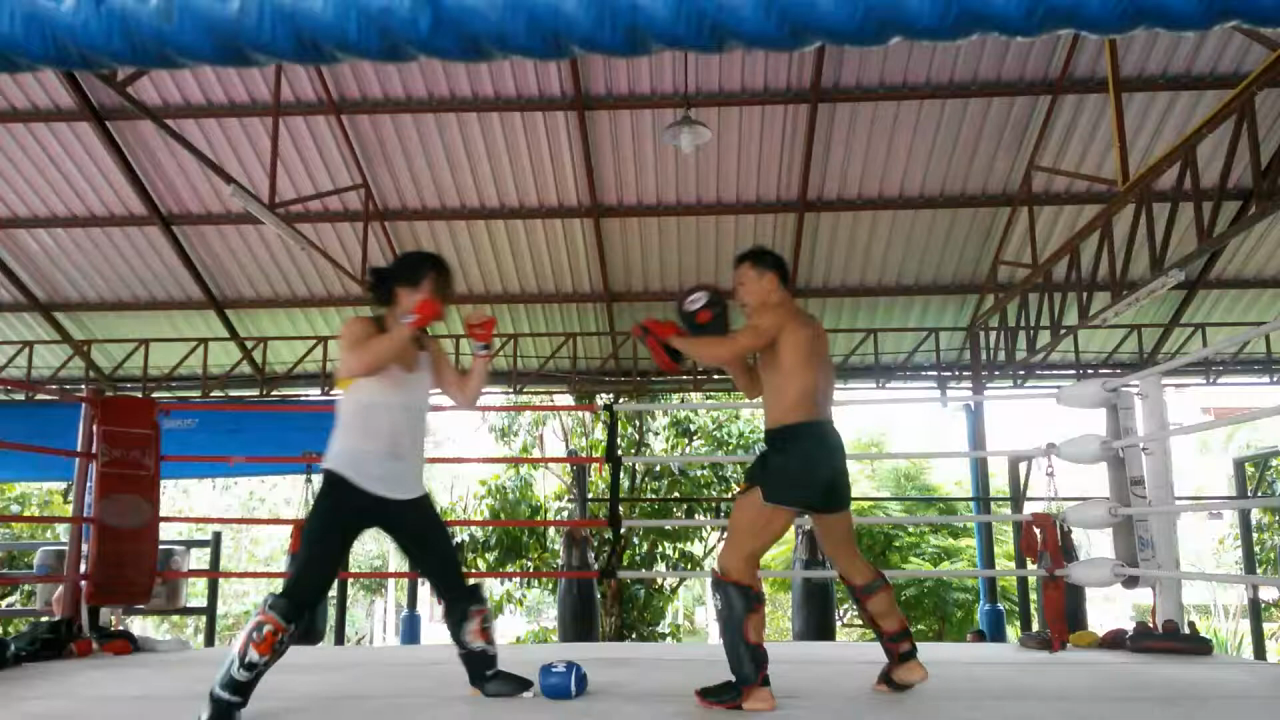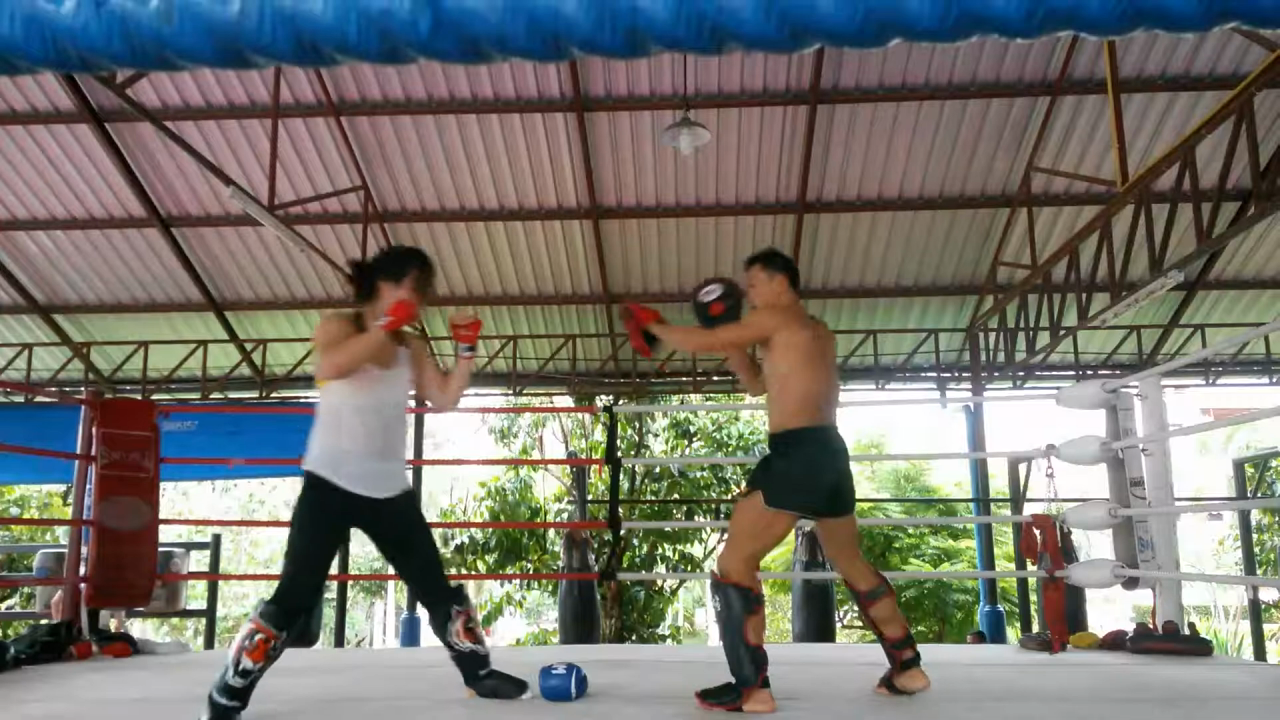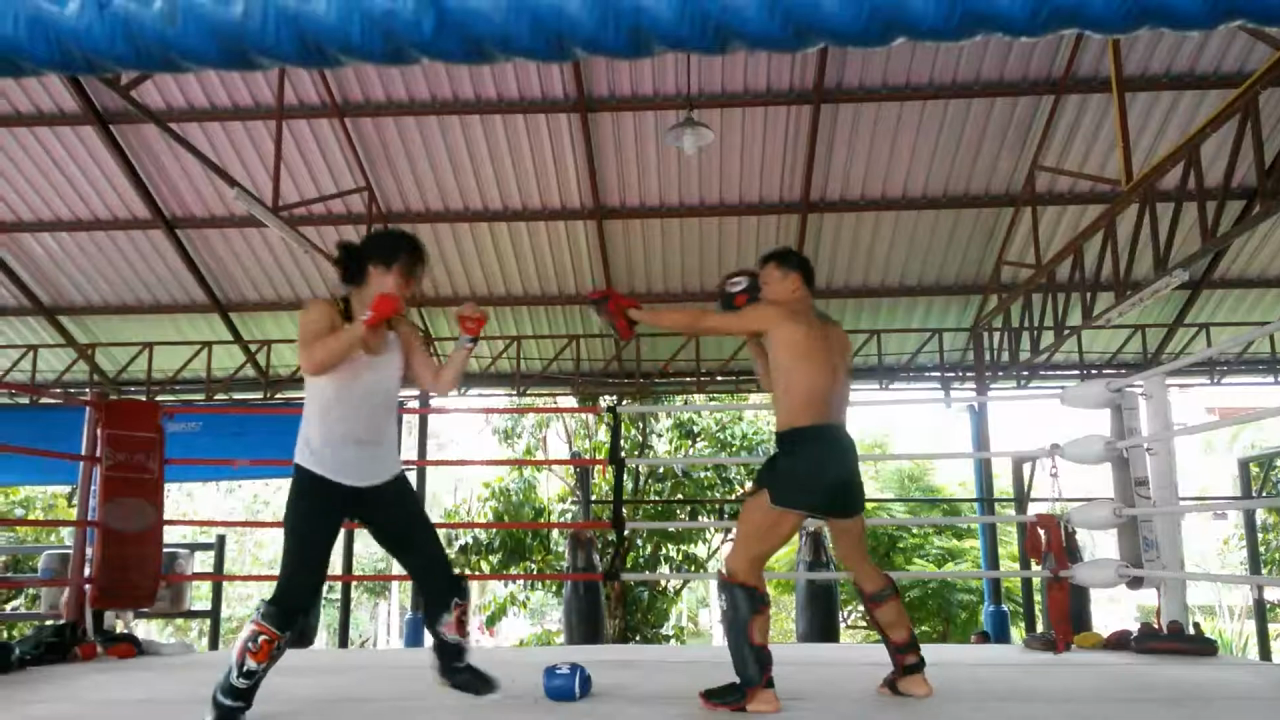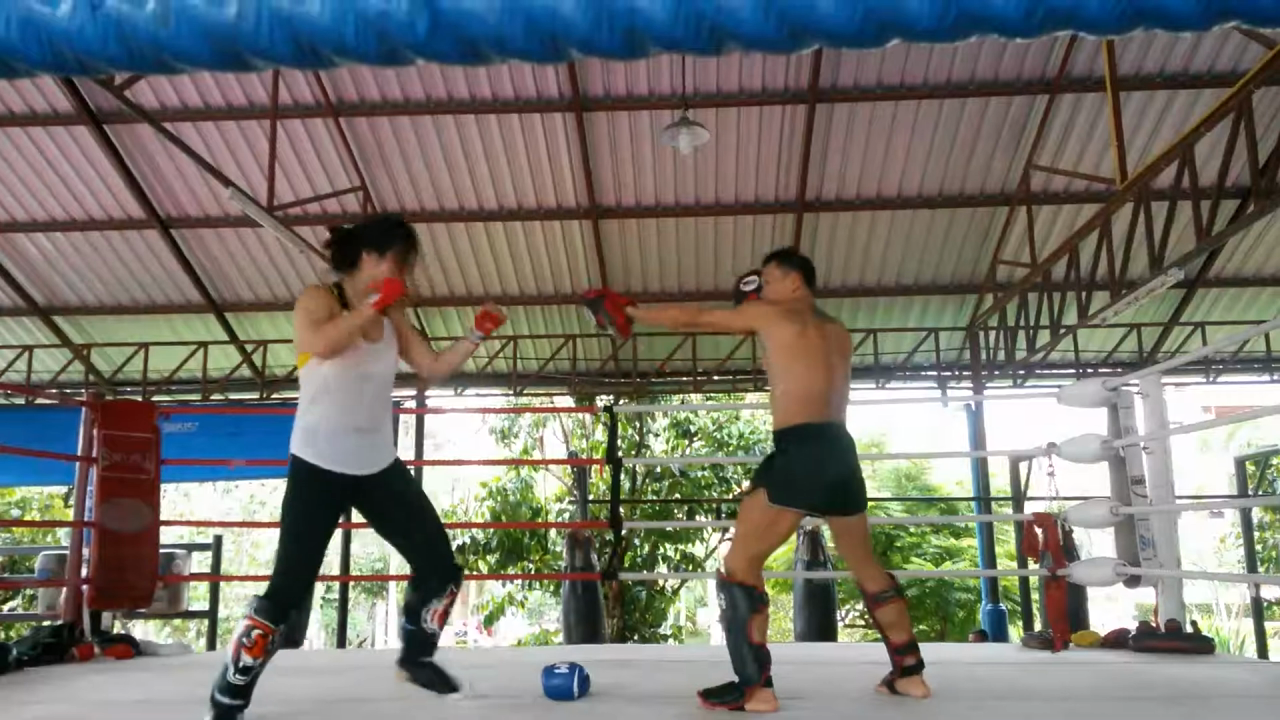
dt=0.1s
person 1, frame 1
left shoulder: (428, 348)
right shoulder: (360, 328)
left elbow: (467, 394)
right elbow: (357, 365)
left wrist: (481, 346)
right wrist: (408, 325)
left hip: (405, 494)
right hip: (348, 485)
left knee: (456, 587)
right knee: (303, 592)
left ankle: (484, 672)
person 1, frame 2
left shoulder: (410, 346)
right shoulder: (337, 326)
left elbow: (446, 397)
right elbow: (329, 367)
left wrist: (465, 348)
right wrist: (384, 326)
left hip: (389, 492)
right hip: (328, 486)
left knee: (436, 590)
right knee: (294, 598)
left ankle: (478, 672)
person 1, frame 3
left shoulder: (400, 331)
right shoulder: (322, 313)
left elbow: (439, 384)
right elbow: (312, 361)
left wrist: (467, 340)
right wrist: (367, 320)
left hip: (383, 482)
right hip: (320, 479)
left knee: (440, 580)
right knee: (296, 597)
left ankle: (451, 660)
person 1, frame 4
left shoulder: (392, 318)
right shoulder: (317, 300)
left elbow: (435, 368)
right elbow: (321, 345)
left wrist: (477, 336)
right wrist: (373, 303)
left hip: (380, 469)
right hip: (317, 469)
left knee: (439, 565)
right knee: (288, 589)
left ankle: (416, 656)
person 2, frame 1
left shoulder: (774, 315)
right shoulder: (807, 328)
left elbow: (725, 354)
right elbow: (752, 386)
left wrist: (672, 339)
right wrist: (710, 334)
left hip: (793, 451)
right hip: (825, 449)
left knee: (734, 561)
right knee: (848, 559)
left ankle: (752, 685)
right ankle: (904, 661)
person 2, frame 2
left shoulder: (775, 317)
right shoulder: (820, 332)
left elbow: (705, 343)
left wrist: (652, 325)
right wrist: (728, 332)
left hip: (796, 455)
right hip: (830, 453)
left knee: (734, 563)
right knee: (852, 564)
left ankle: (751, 686)
right ankle: (907, 667)
person 2, frame 3
left shoulder: (777, 315)
right shoulder: (835, 332)
left elbow: (696, 322)
left wrist: (634, 312)
right wrist: (755, 336)
left hip: (802, 454)
right hip: (839, 453)
left knee: (742, 563)
right knee: (861, 564)
left ankle: (755, 686)
right ankle: (910, 670)
person 2, frame 4
left shoulder: (773, 313)
right shoulder: (836, 331)
left elbow: (694, 317)
left wrist: (631, 311)
left hip: (800, 453)
right hip: (839, 452)
left knee: (740, 562)
right knee: (865, 564)
left ankle: (754, 685)
right ankle: (910, 671)
